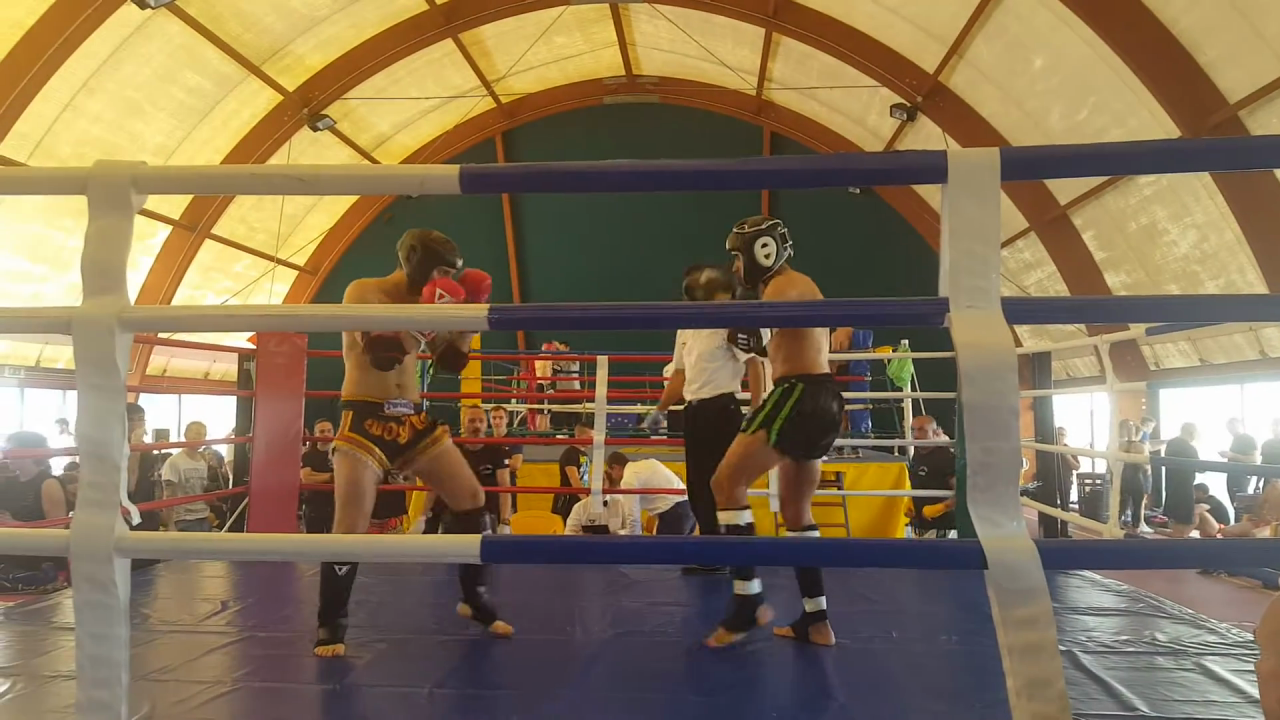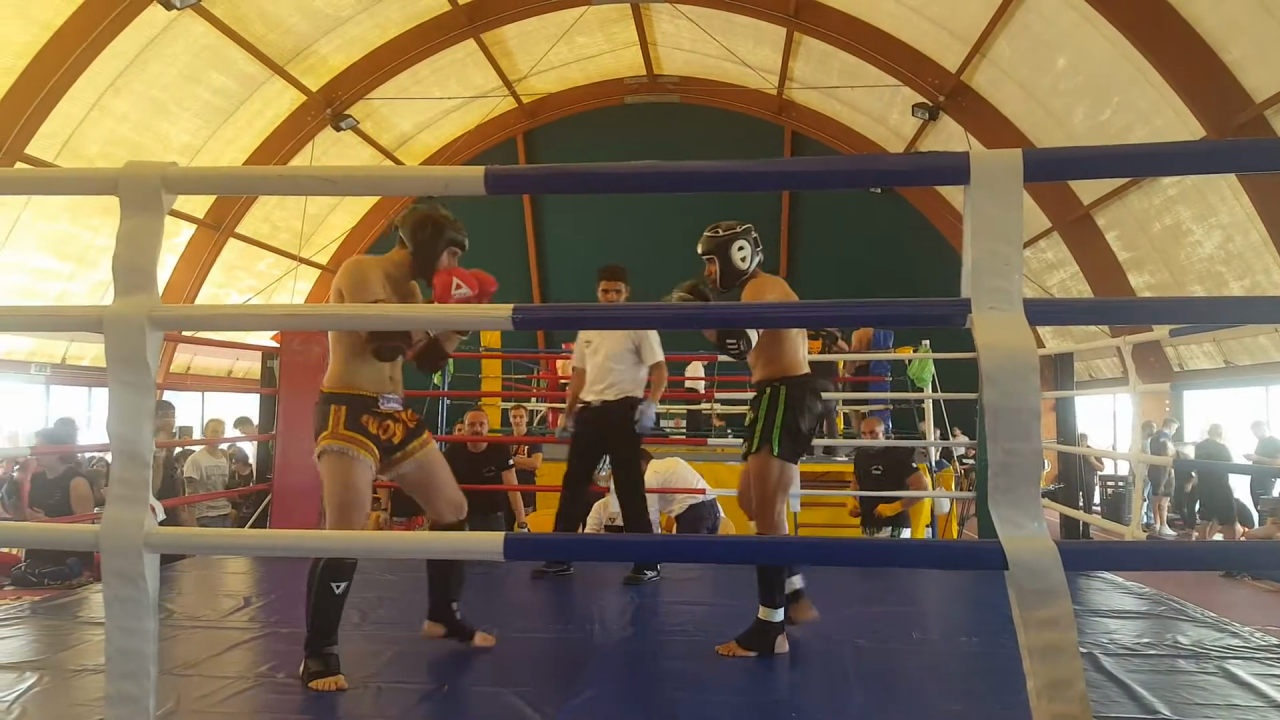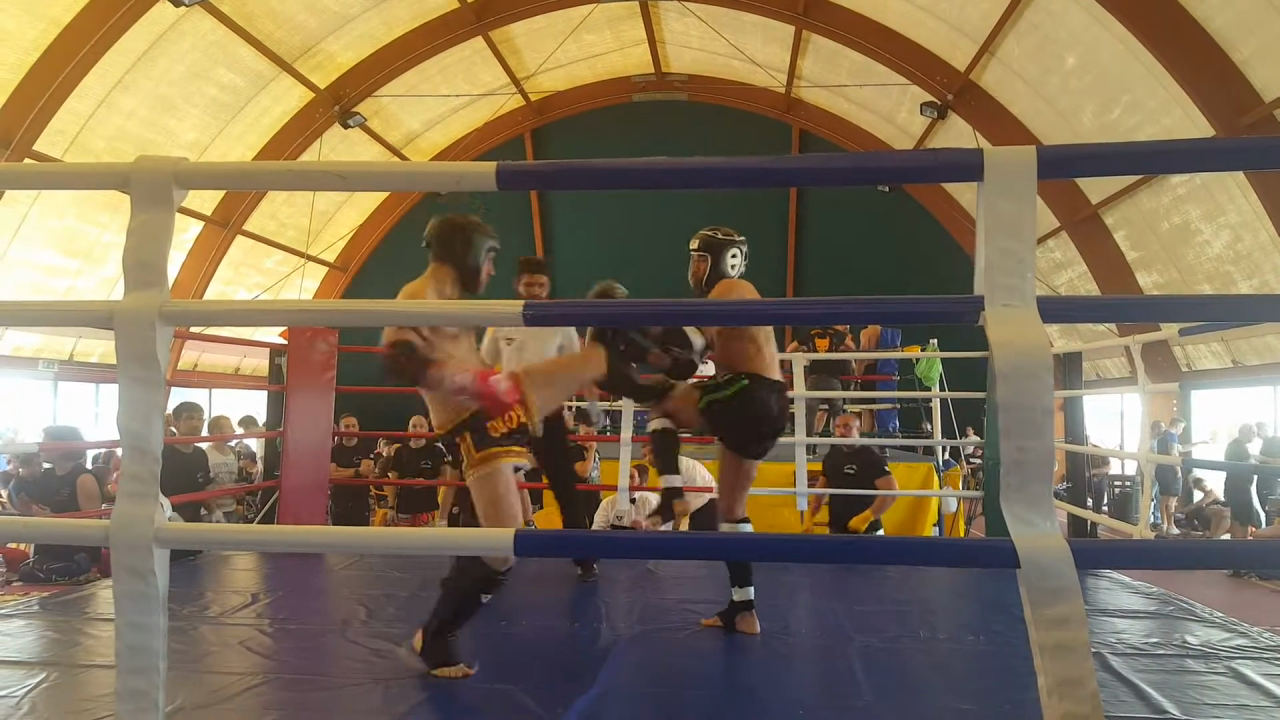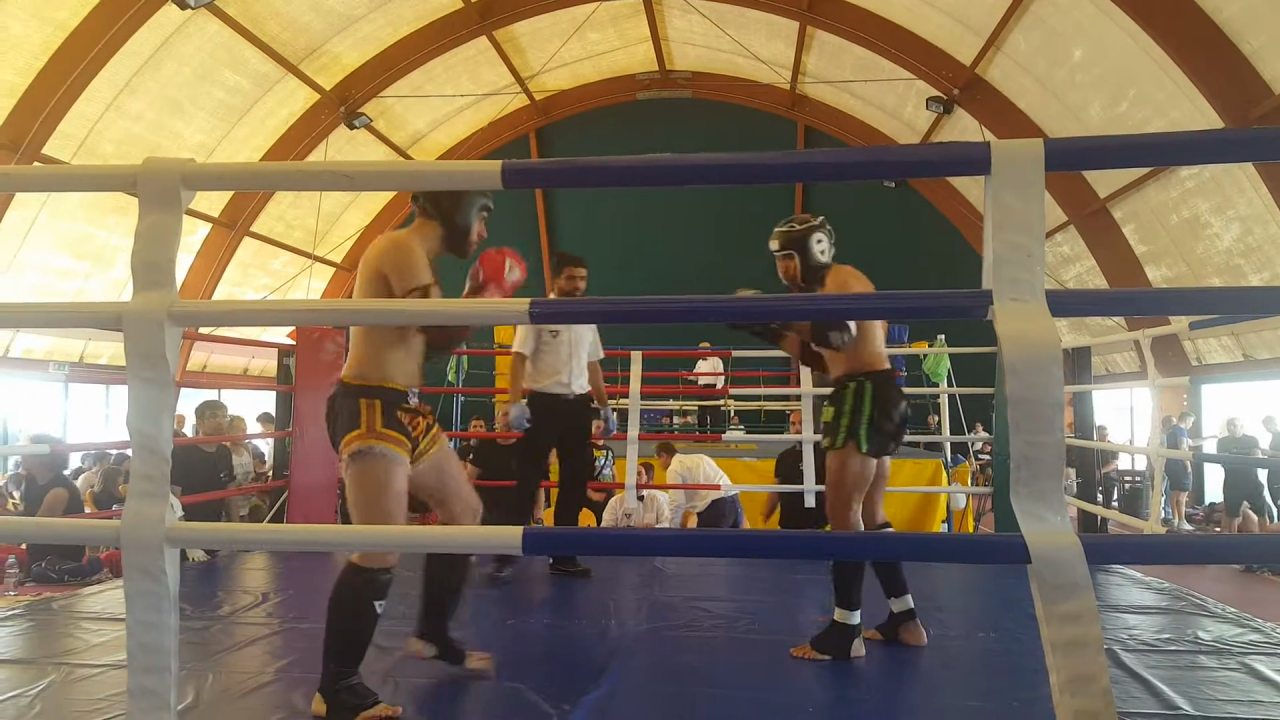
dt=1s
person 1, frame 1
left shoulder: (426, 300)
right shoulder: (362, 291)
left elbow: (450, 362)
right elbow: (381, 355)
left hip: (413, 418)
right hip: (365, 420)
left knee: (472, 499)
right knee: (351, 527)
left ankle: (475, 599)
right ankle: (331, 626)
person 1, frame 2
left shoulder: (410, 289)
right shoulder: (360, 270)
left elbow: (427, 360)
right elbow: (383, 345)
right wrist: (439, 307)
left hip: (395, 414)
right hip: (349, 414)
left knee: (452, 508)
right knee: (345, 536)
left ankle: (445, 616)
right ankle: (318, 656)
person 1, frame 3
left shoulder: (445, 295)
right shoulder: (418, 298)
right elbow: (396, 361)
right wrist: (468, 379)
left hip: (504, 408)
right hip: (479, 434)
left knee: (595, 360)
right knee: (500, 554)
right ankle: (432, 639)
person 1, frame 4
left shoulder: (416, 259)
right shoulder: (398, 246)
left elbow: (430, 343)
right elbow: (440, 331)
left wrist: (479, 296)
right wrist: (491, 293)
left hip: (406, 410)
right hip: (371, 410)
left knee: (466, 512)
right knee: (378, 555)
left ankle: (433, 634)
person 2, frame 1
left shoulder: (785, 285)
right shoulder: (796, 285)
right elbow: (781, 339)
left hip: (800, 398)
right hip: (818, 400)
left knee: (726, 484)
right knee: (794, 510)
left ankle: (747, 600)
right ankle: (815, 620)
person 2, frame 2
left shoulder: (761, 288)
right shoulder: (765, 289)
left elbow: (737, 346)
right elbow: (746, 345)
right wrist: (706, 310)
left hip: (784, 398)
right hip: (790, 398)
left knee: (767, 510)
right knee: (751, 498)
left ankle: (770, 630)
right ankle: (793, 597)
person 2, frame 3
left shoulder: (729, 293)
right shoulder: (738, 299)
left elbow: (689, 342)
right elbow: (680, 366)
left wrist: (636, 333)
right wrist: (637, 347)
left hip: (747, 394)
right hip: (772, 404)
left knee: (662, 402)
right knee: (730, 508)
left ankle: (671, 495)
right ankle: (742, 608)
person 2, frame 4
left shoulder: (841, 279)
right shoulder: (822, 290)
left elbow: (838, 333)
right elbow: (825, 358)
left wrist: (779, 318)
right wrist: (779, 326)
left hip: (867, 395)
right hip: (864, 398)
left knee: (844, 514)
right knee: (866, 513)
left ankle: (844, 632)
right ankle: (904, 619)
person 3, frame 1
right shoulder: (684, 330)
left elbow: (755, 366)
left wrist: (754, 411)
right wrist: (660, 410)
left hip: (722, 409)
right hip: (693, 411)
left knee: (712, 484)
right knee: (697, 486)
person 3, frame 2
left shoulder: (639, 326)
right shoulder: (588, 328)
left elbow: (658, 369)
left wrist: (649, 404)
right wrist: (568, 414)
left hip: (622, 412)
right hip: (590, 412)
left knee: (630, 489)
right knee: (574, 484)
left ankle: (647, 563)
right ankle: (561, 557)
person 3, frame 3
left shoulder: (560, 324)
right shoulder: (501, 322)
right elbow: (484, 367)
left hip: (546, 411)
left knee: (565, 484)
left ankle: (585, 557)
person 3, frame 4
left shoulder: (587, 320)
right elbow: (519, 359)
left wrist: (605, 407)
right wrist: (516, 403)
left hip: (578, 406)
right hip: (544, 404)
left knee: (576, 483)
right knee: (529, 479)
left ankle: (562, 555)
